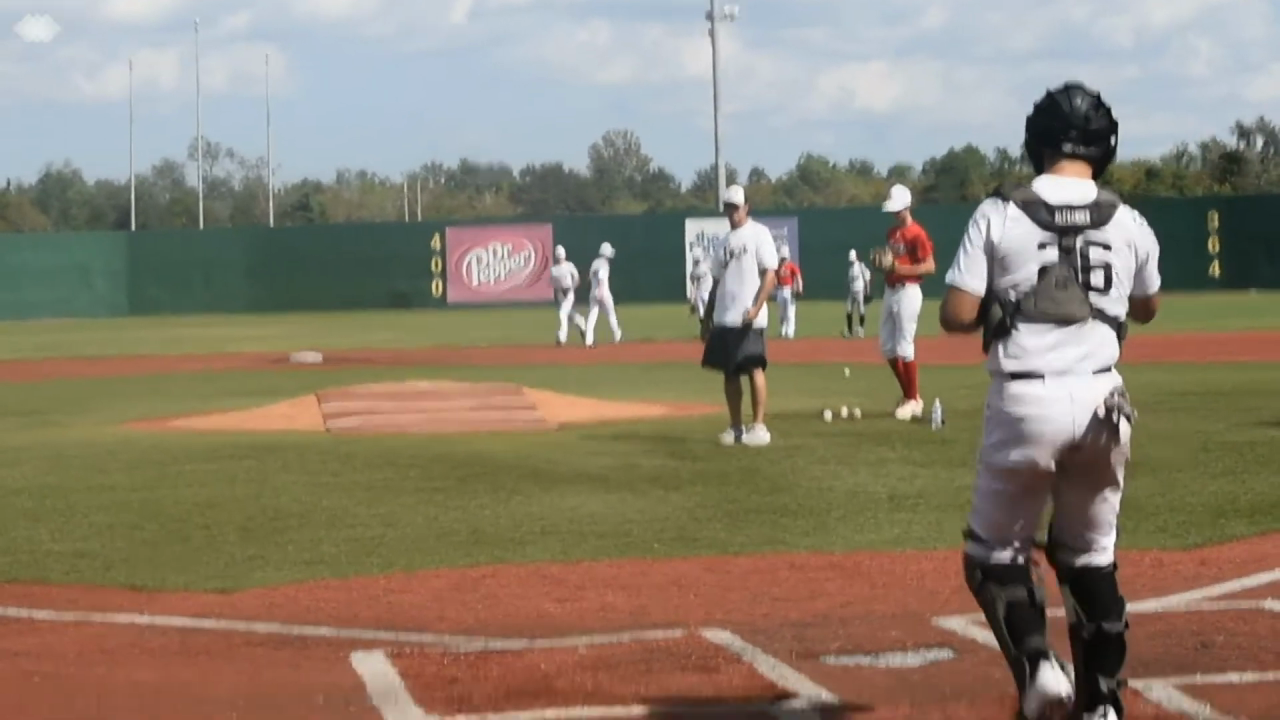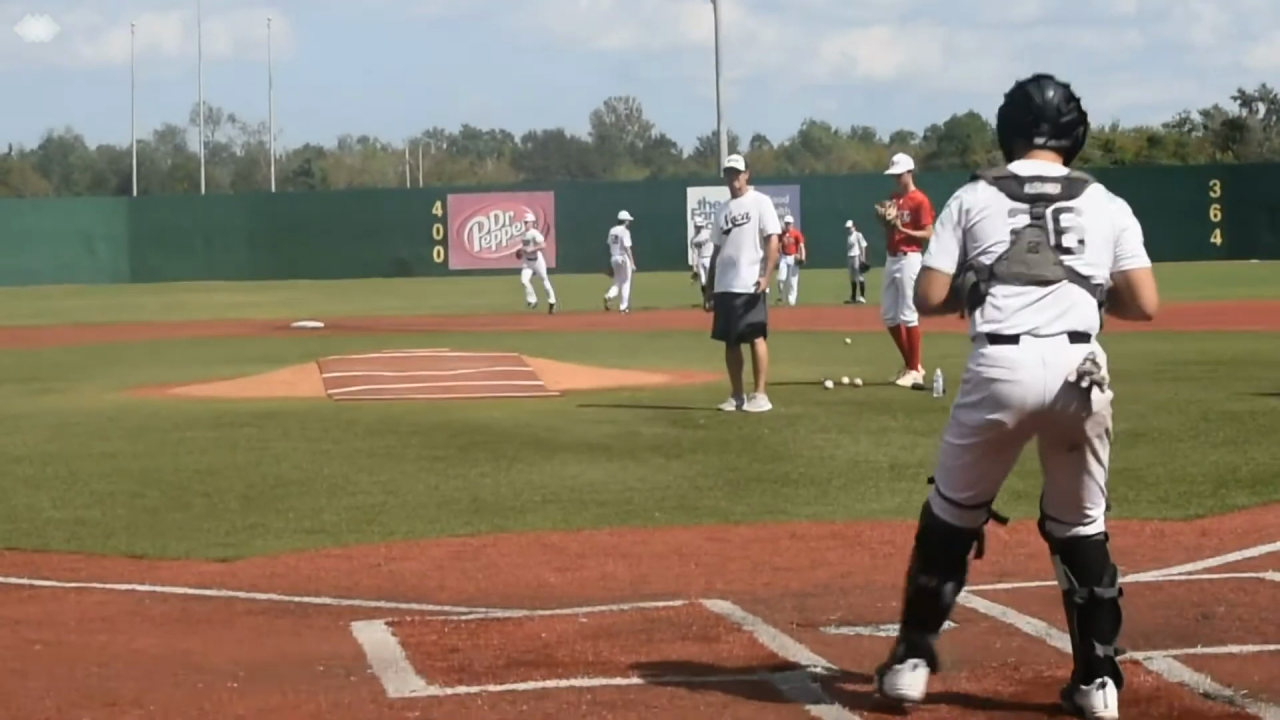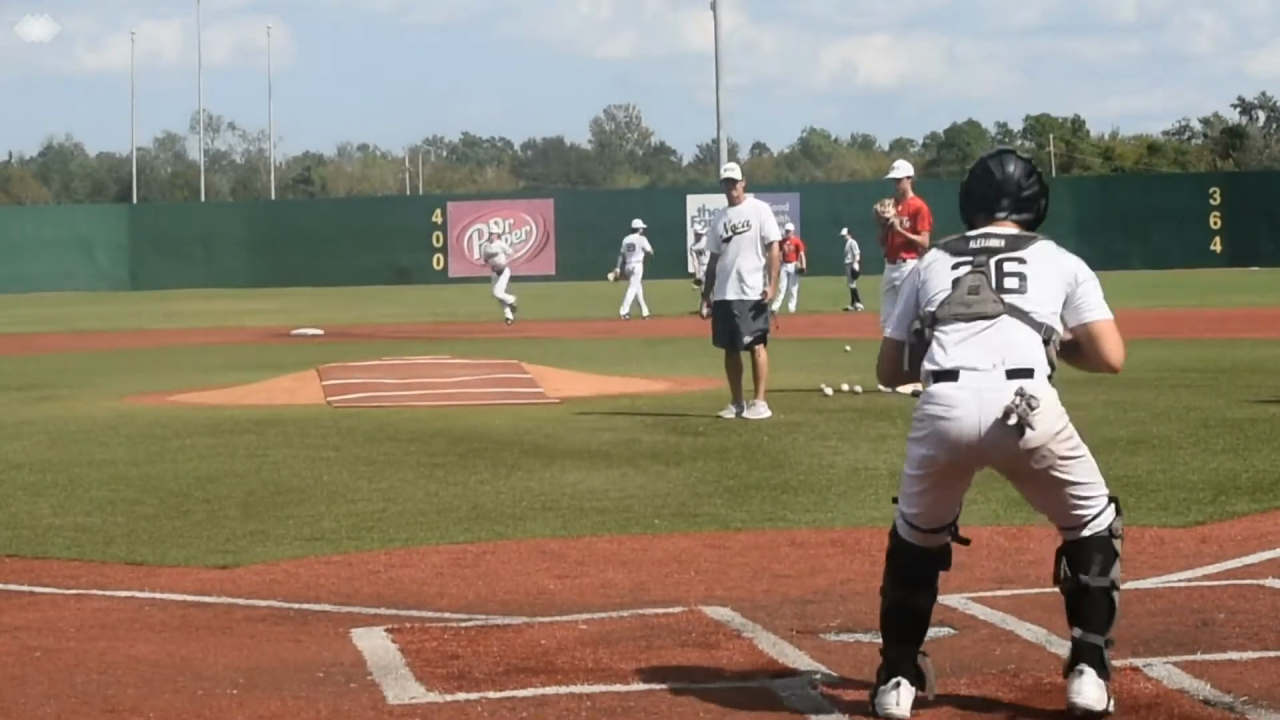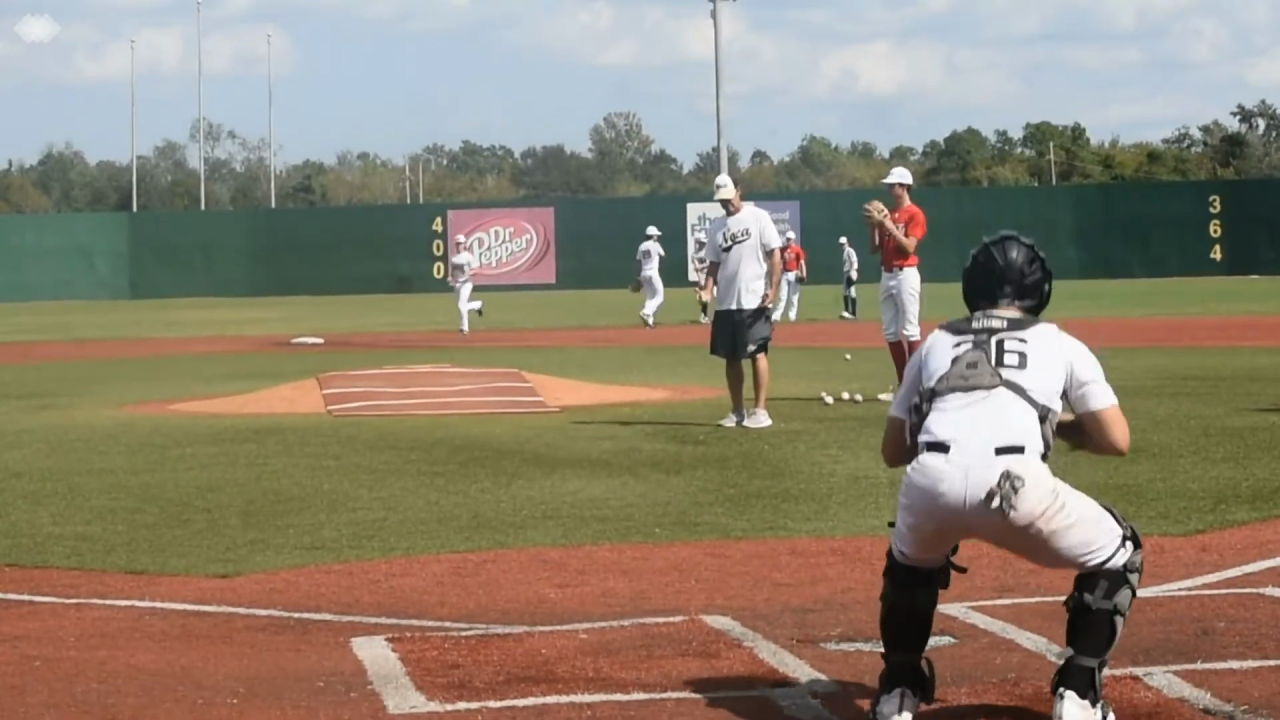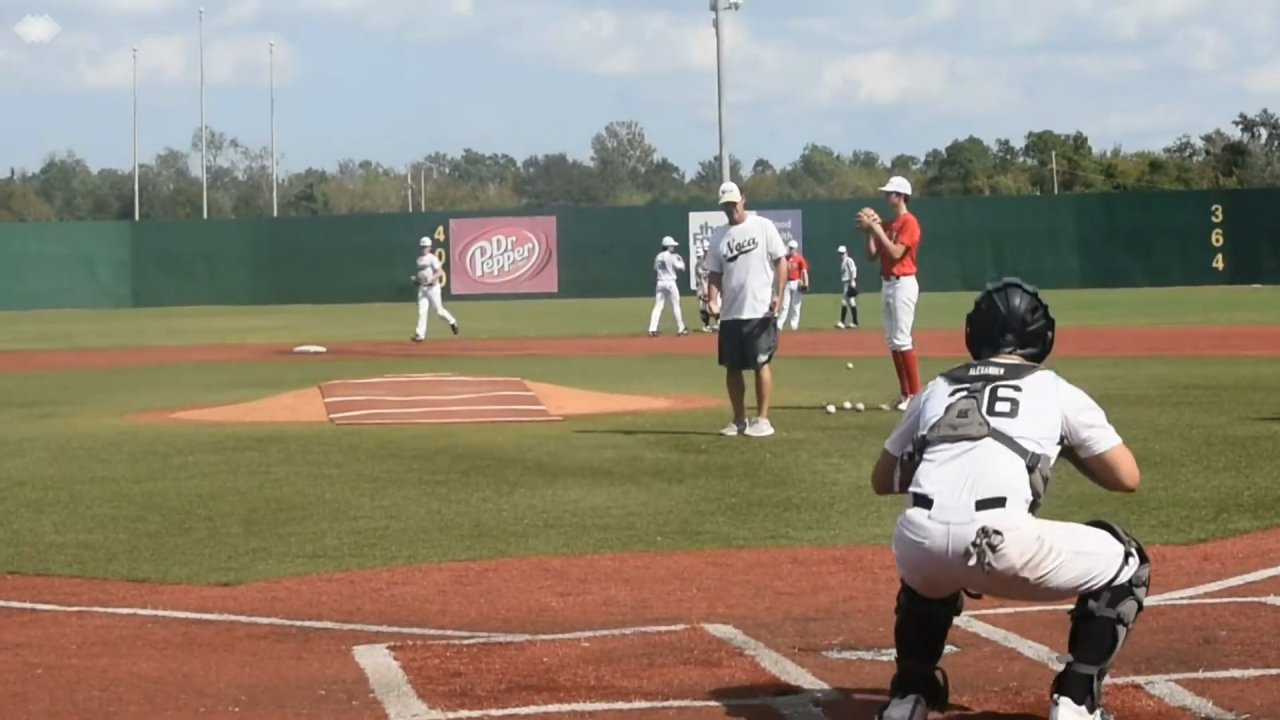
dt=0.3s
person 1, frame 1
left shoulder: (999, 214)
right shoulder: (1130, 224)
left elbow: (957, 316)
right elbow: (1145, 310)
left hip: (1027, 402)
right hip: (1101, 402)
left knee: (994, 552)
right knee: (1092, 559)
left ankle: (1039, 668)
person 1, frame 2
left shoulder: (973, 197)
right shoulder: (1105, 204)
left elbow: (931, 297)
right elbow: (1144, 305)
left hip: (998, 369)
right hip: (1076, 370)
left knee: (952, 516)
right knee: (1080, 527)
left ankle: (913, 657)
person 1, frame 3
left shoulder: (932, 262)
right shoulder: (1061, 260)
left elbow: (889, 369)
right elbow: (1110, 357)
left hip: (944, 407)
right hip: (1025, 405)
left knee: (918, 537)
right knee: (1093, 524)
right ankle: (1088, 671)
person 1, frame 4
left shoulder: (937, 343)
right shoulder: (1061, 343)
left elbow: (893, 450)
right elbow: (1116, 440)
left hip: (931, 484)
right hip: (1012, 482)
left knee: (911, 556)
right knee: (1118, 554)
person 1, frame 5
left shoulder: (937, 388)
right shoulder: (1058, 390)
left elbow: (883, 480)
right elbow: (1126, 477)
right wrist: (1067, 450)
left hip: (918, 540)
right hip: (1001, 541)
right knee: (1125, 566)
person 2, frame 1
left shoulder: (759, 234)
right shoulder: (725, 241)
left elbow: (770, 275)
left wrist: (757, 307)
right wrist: (708, 319)
left hip: (748, 319)
right hip: (723, 320)
left knee: (754, 369)
right knee: (729, 372)
left ankle: (758, 426)
right ankle: (736, 426)
person 2, frame 2
left shoulder: (760, 202)
right shoulder: (723, 209)
left elbow: (773, 242)
left wrist: (767, 276)
right wrist: (710, 288)
left hip: (750, 286)
right hip: (724, 287)
left knee: (756, 338)
right knee: (730, 341)
left ankle: (760, 395)
right ankle: (737, 395)
person 2, frame 3
left shoulder: (759, 209)
right shoulder: (720, 217)
left elbow: (774, 249)
left wrist: (772, 284)
right wrist: (707, 294)
left hip: (752, 293)
right hip: (724, 295)
left knee: (756, 345)
right knee: (730, 348)
left ankle: (760, 402)
right ankle: (737, 402)
person 2, frame 4
left shoulder: (758, 217)
right shoulder: (718, 226)
left elbow: (775, 254)
left wrist: (773, 288)
right wrist: (708, 288)
left hip: (754, 302)
right hip: (725, 302)
left knee: (757, 354)
right knee: (730, 357)
left ankle: (760, 410)
right ankle: (737, 410)
person 2, frame 5
left shoulder: (763, 226)
right shoulder: (719, 235)
left elbow: (781, 262)
right elbow: (715, 274)
left wrist: (778, 295)
right wrist: (713, 300)
left hip: (760, 311)
right hip: (731, 313)
left knee: (761, 364)
right knee: (733, 368)
left ankle: (762, 420)
right ankle: (739, 419)
person 3, frame 1
left shoulder: (917, 233)
right shoulder: (892, 232)
left elbow: (930, 267)
left wrist: (902, 270)
left hip: (907, 293)
right hip: (890, 292)
left knee: (904, 348)
right knee: (887, 348)
left ankle: (913, 401)
right ankle: (908, 396)
person 3, frame 2
left shoulder: (920, 200)
right shoulder: (892, 199)
left elbow: (929, 235)
left wrist: (902, 229)
right wrist: (885, 221)
left hip: (910, 260)
right hip: (891, 260)
left knee: (908, 315)
right knee: (889, 316)
left ankle: (915, 371)
right ankle: (911, 365)
person 3, frame 3
left shoulder: (919, 207)
left elbow: (925, 243)
left wrist: (901, 230)
right wrist: (883, 224)
left hip: (909, 267)
right hip: (890, 267)
right knee: (888, 322)
left ankle: (915, 379)
person 3, frame 4
left shoulder: (915, 214)
right shoulder: (889, 215)
left elbow: (909, 246)
right elbow: (875, 249)
left wrist: (889, 225)
right wrist: (875, 226)
left hip: (905, 275)
right hip: (886, 276)
left knee: (910, 331)
right knee: (891, 332)
right ankle: (903, 386)
person 3, frame 5
left shoulder: (909, 222)
right shoulder: (888, 224)
left elbow: (895, 252)
right elbow: (873, 255)
left wrist: (878, 229)
right wrist: (869, 231)
left hip: (903, 284)
right hip: (887, 284)
left knee: (902, 340)
right knee: (892, 341)
left ankle: (915, 395)
right ankle: (904, 394)
